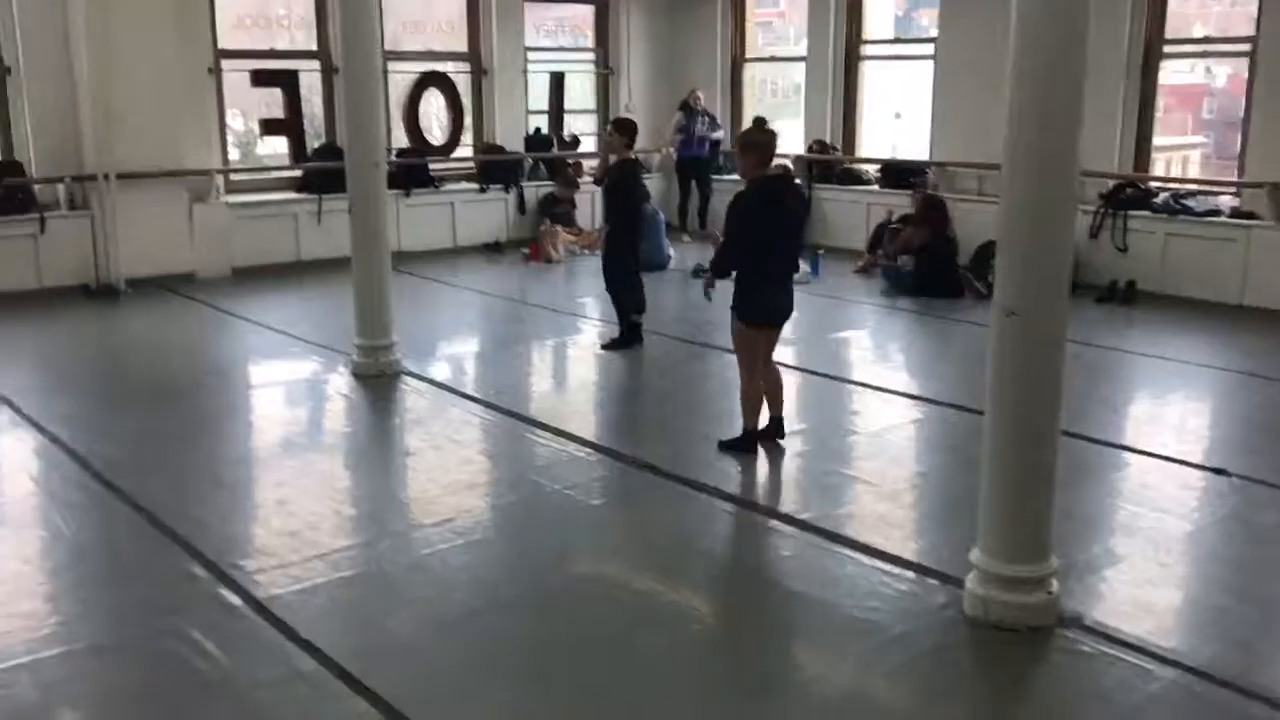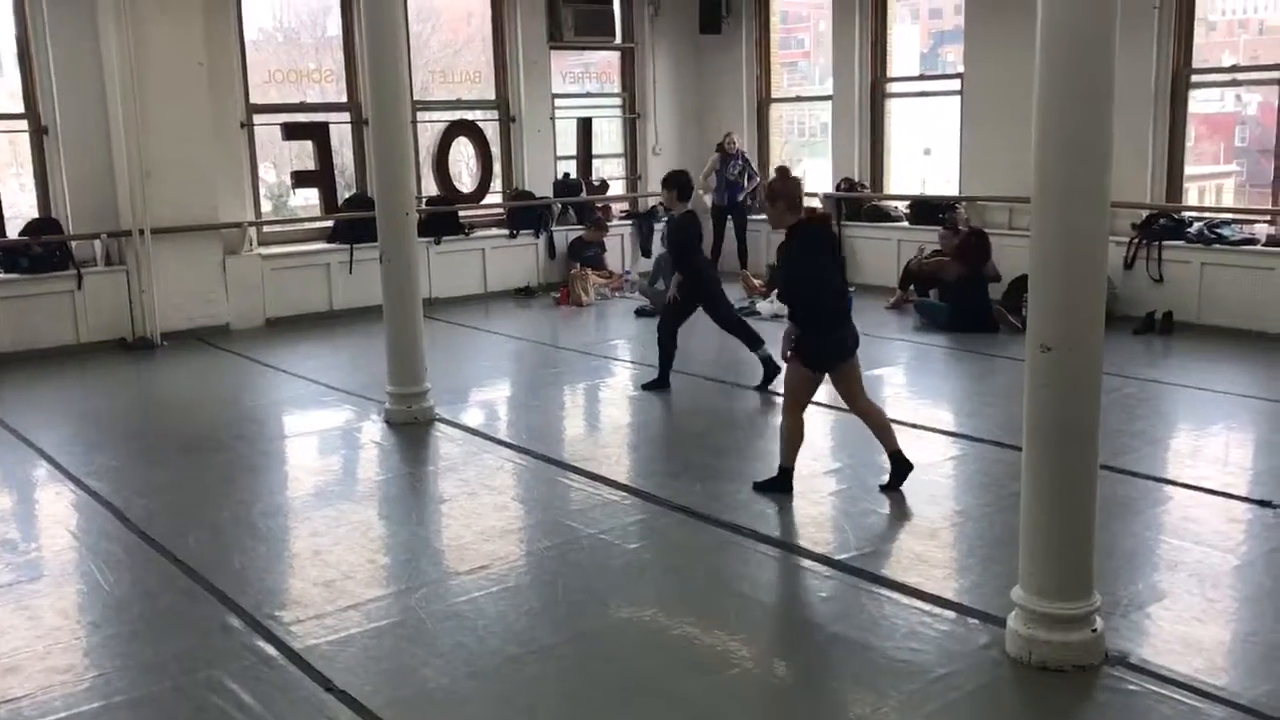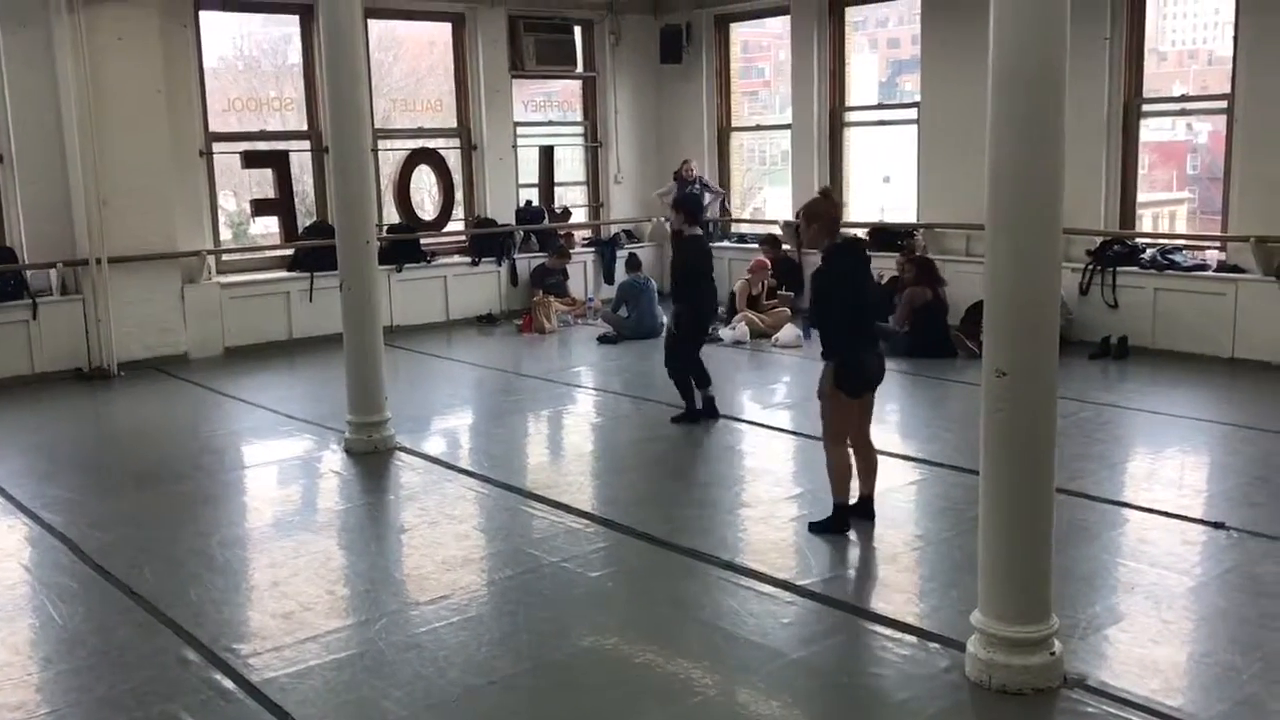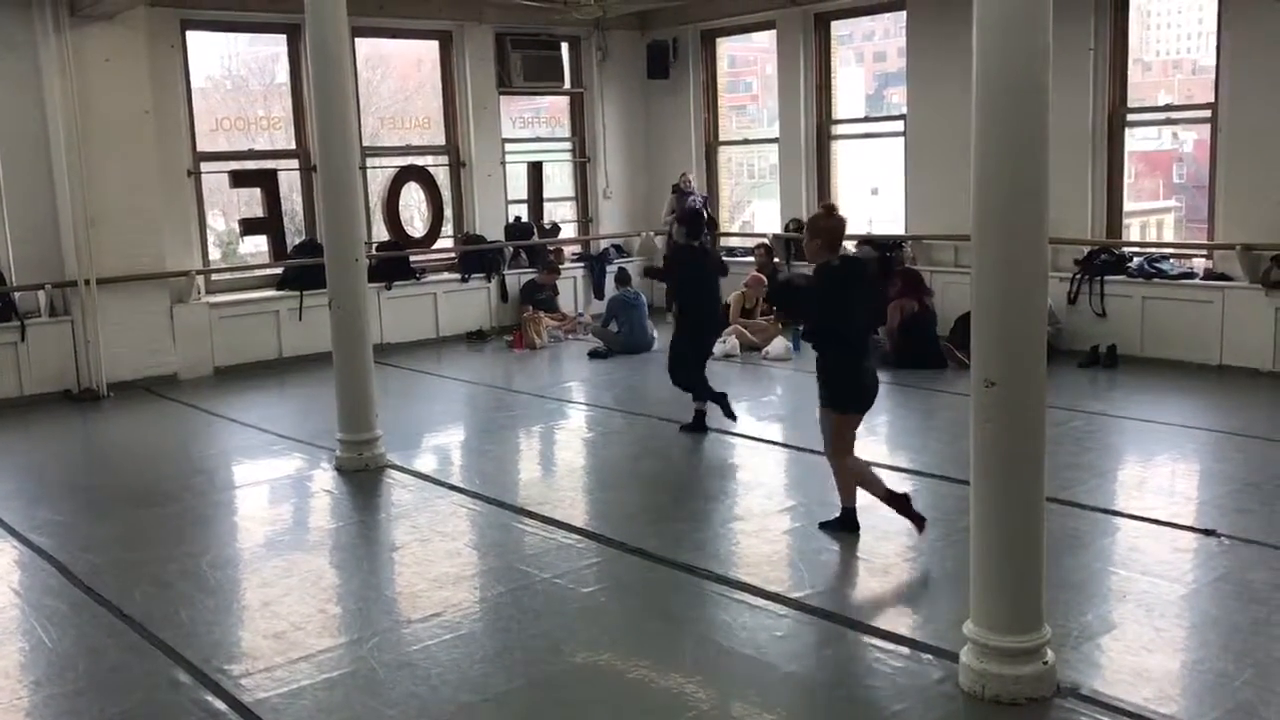
dt=1s
person 1, frame 1
left shoulder: (745, 202)
right shoulder: (791, 194)
left elbow: (730, 252)
right elbow: (792, 241)
left wrist: (712, 274)
left hip: (754, 293)
right hip: (783, 291)
left knee: (750, 371)
right knee: (765, 361)
left ankle: (748, 437)
right ankle: (776, 424)
person 1, frame 2
left shoulder: (793, 247)
right shoulder: (820, 233)
left elbow: (801, 302)
left wrist: (789, 334)
left hip: (818, 338)
right hip: (843, 332)
left knee: (792, 409)
right knee: (858, 401)
left ankle: (784, 477)
right ankle: (898, 461)
person 1, frame 3
left shoulder: (829, 271)
right shoulder: (855, 258)
left elbow: (832, 327)
left wrist: (827, 374)
left hip: (849, 364)
right hip: (871, 358)
left knee: (834, 442)
right knee: (860, 437)
left ankle: (839, 515)
right ankle: (865, 504)
person 1, frame 4
left shoulder: (824, 283)
right shoulder: (859, 272)
left elbow: (814, 332)
left hip: (840, 370)
right hip: (860, 375)
left knee: (839, 456)
right knee: (837, 451)
left ankle: (899, 503)
right ankle: (848, 516)
person 2, frame 1
left shoulder: (628, 168)
right shoulder: (619, 165)
left elbow: (625, 207)
right elbow: (599, 180)
left wrist: (606, 232)
right wrist: (604, 156)
left hip: (621, 233)
right hip: (626, 232)
left knee: (617, 283)
right knee: (630, 279)
left ankle: (627, 334)
right ankle: (634, 331)
person 2, frame 2
left shoulder: (685, 222)
right shoulder: (684, 219)
left elbow: (688, 258)
left wrist: (674, 283)
right wrist: (676, 281)
left hip: (697, 282)
right hip: (706, 280)
left knee: (667, 325)
right knee: (732, 321)
left ankle: (663, 378)
right ankle: (769, 364)
person 2, frame 3
left shoulder: (687, 244)
right shoulder: (701, 242)
left elbow: (681, 281)
left wrist: (676, 311)
left hip: (692, 310)
right hip: (705, 307)
left knee: (673, 359)
right knee: (689, 356)
left ankle: (691, 409)
right ankle: (708, 405)
person 2, frame 4
left shoulder: (677, 255)
right shoulder: (708, 253)
left elbow: (666, 275)
right elbow: (723, 270)
left wrist: (648, 271)
left hip: (692, 321)
right hip: (713, 320)
left knee: (680, 374)
right knee: (694, 368)
left ankle: (715, 397)
right ankle: (699, 418)
